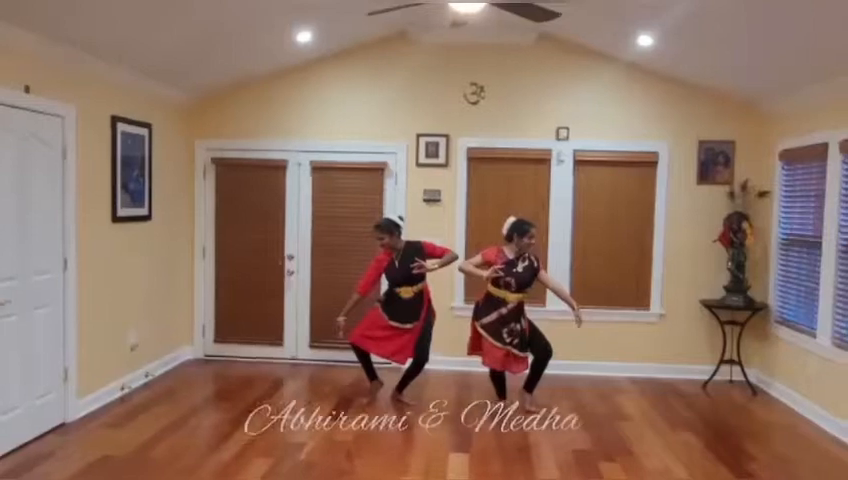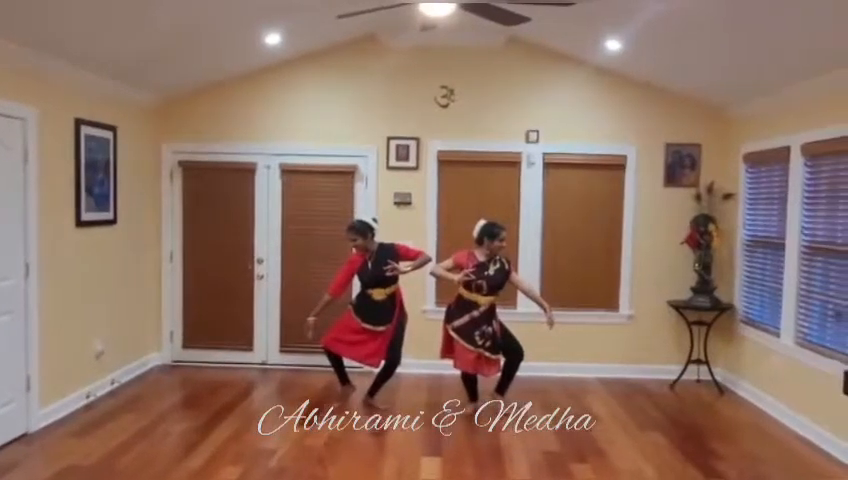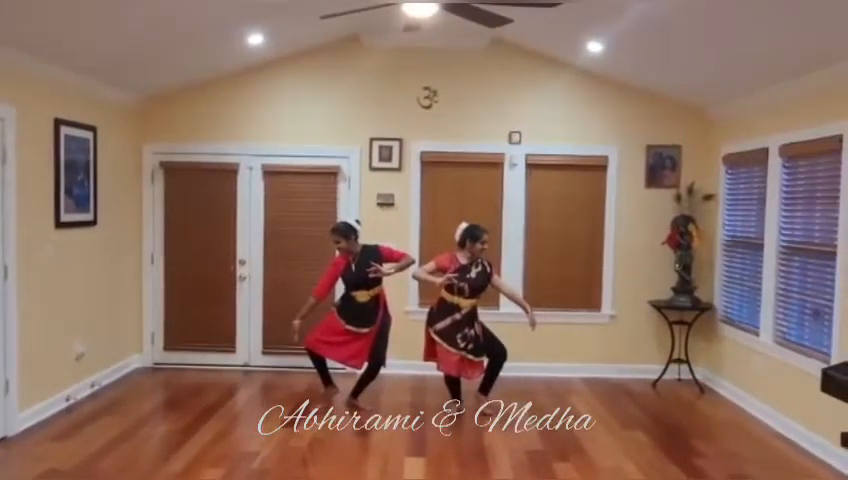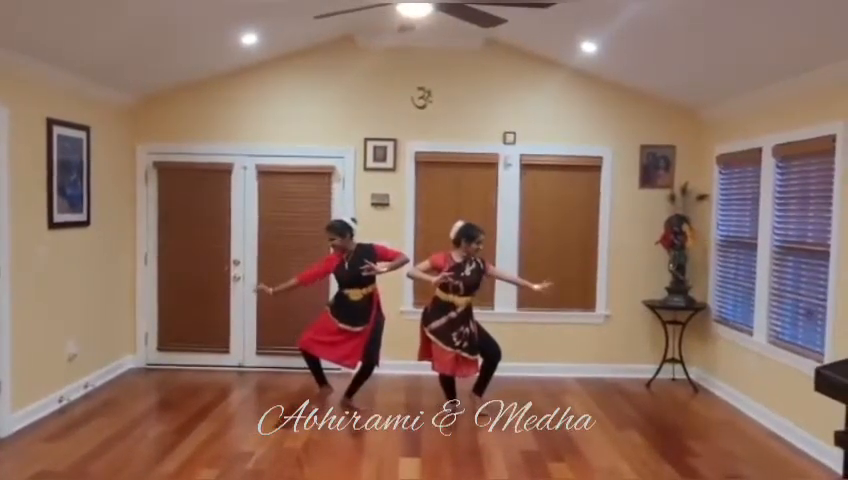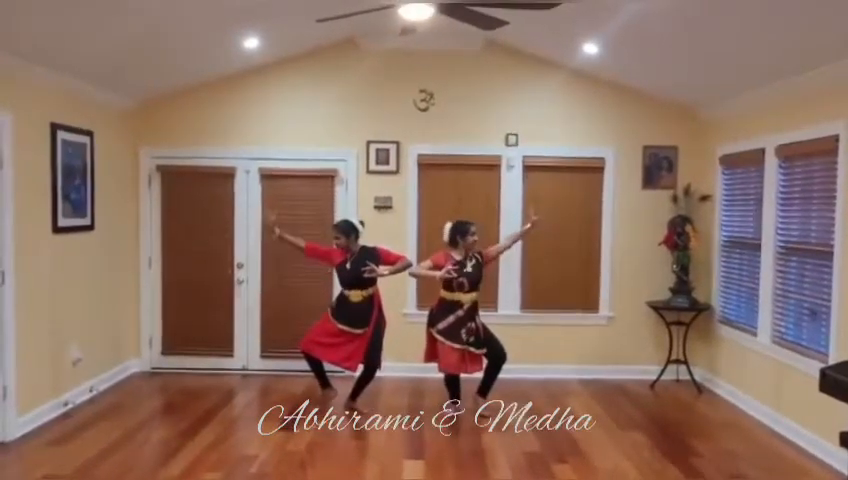
dt=1s
person 1, frame 1
left shoulder: (531, 261)
right shoulder: (495, 254)
left elbow: (552, 284)
right elbow: (463, 265)
left wrist: (573, 305)
right wrist: (484, 273)
left hip: (516, 316)
right hip: (491, 314)
left knee: (544, 351)
right knee: (496, 359)
left ankle: (527, 392)
right ankle: (501, 399)
person 1, frame 2
left shoulder: (502, 264)
right shoulder: (466, 257)
left elbow: (523, 286)
right elbow: (435, 269)
left wrist: (545, 307)
right wrist: (455, 277)
left hip: (487, 318)
right hip: (463, 316)
left knee: (516, 352)
right knee: (468, 362)
left ankle: (499, 393)
right ankle: (473, 402)
person 1, frame 3
left shoulder: (484, 267)
right shoulder: (448, 260)
left elbow: (505, 289)
right elbow: (417, 273)
left wrist: (527, 309)
right wrist: (438, 280)
left hip: (469, 321)
right hip: (445, 319)
left knee: (499, 353)
right knee: (451, 364)
left ankle: (482, 394)
right ankle: (457, 403)
person 1, frame 4
left shoulder: (478, 264)
right shoulder: (443, 259)
left elbow: (505, 276)
right elbow: (412, 272)
left wrist: (532, 286)
right wrist: (433, 279)
left hip: (464, 319)
right hip: (441, 319)
left knee: (493, 353)
right knee: (446, 363)
left ankle: (477, 394)
right ankle: (452, 404)
person 1, frame 5
left shoulder: (478, 258)
right shoulder: (442, 258)
left elbow: (506, 244)
right elbow: (414, 271)
left wrist: (527, 228)
right wrist: (438, 274)
left hip: (470, 317)
right hip: (447, 318)
left knee: (498, 355)
right knee: (451, 364)
left ankle: (480, 396)
right ankle: (455, 404)
person 2, frame 1
left shoulder: (418, 247)
right shoulder: (382, 259)
left elbow: (453, 254)
right elbow: (362, 288)
left wrist: (433, 266)
right wrist: (343, 315)
left hip: (418, 311)
right hip: (390, 308)
left knee: (421, 356)
right knee: (357, 340)
left ankle: (398, 392)
right ankle: (374, 381)
person 2, frame 2
left shoulder: (392, 250)
right shoulder: (355, 260)
left elbow: (426, 257)
right elbow: (334, 289)
left wrist: (407, 269)
right wrist: (313, 315)
left hip: (390, 313)
right hip: (363, 310)
left knee: (393, 360)
right knee: (330, 343)
left ankle: (370, 396)
right ankle: (346, 385)
person 2, frame 3
left shoulder: (376, 252)
right shoulder: (339, 262)
left elbow: (409, 259)
right elbow: (319, 291)
left wrist: (390, 271)
right wrist: (299, 318)
left hip: (374, 314)
right hip: (346, 312)
left knee: (376, 361)
right knee: (312, 343)
left ankle: (353, 397)
right ankle: (329, 386)
person 2, frame 4
left shoulder: (370, 251)
right shoulder: (333, 260)
left elbow: (403, 258)
right elbow: (304, 277)
left wrist: (383, 269)
right wrist: (274, 290)
left hip: (367, 313)
right hip: (340, 311)
left knee: (369, 361)
right knee: (307, 343)
left ankle: (347, 398)
right ankle: (323, 385)
person 2, frame 5
left shoulder: (374, 254)
right shoulder: (335, 255)
left elbow: (406, 262)
right elbow: (304, 246)
left wrist: (385, 271)
right wrist: (278, 233)
left hip: (368, 315)
right hip: (341, 311)
left knee: (371, 363)
right knee: (309, 346)
left ankle: (351, 400)
right ankle: (327, 388)
